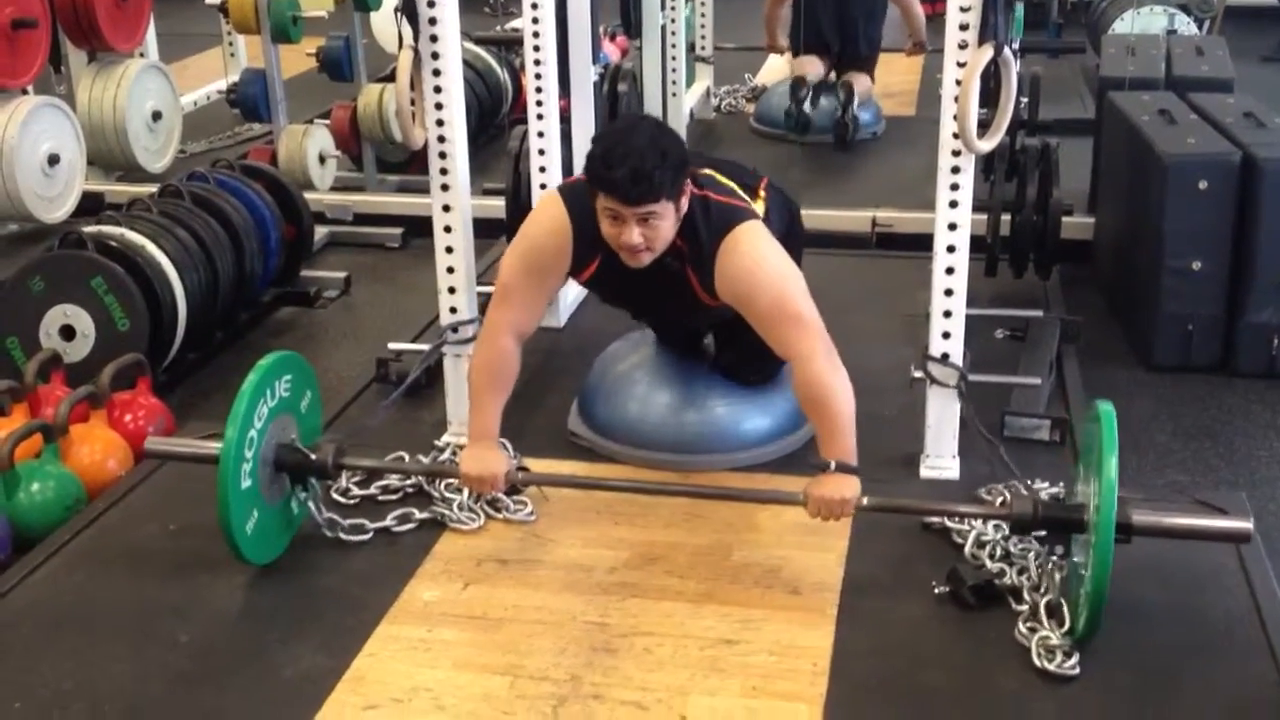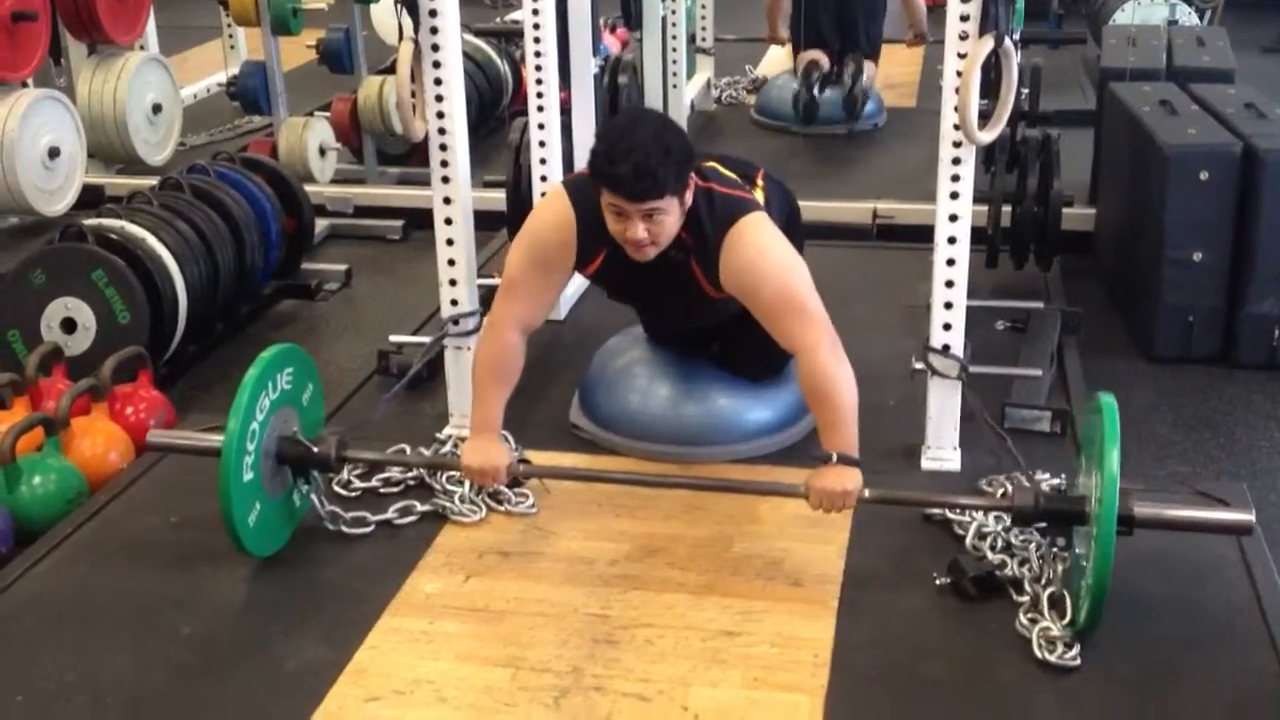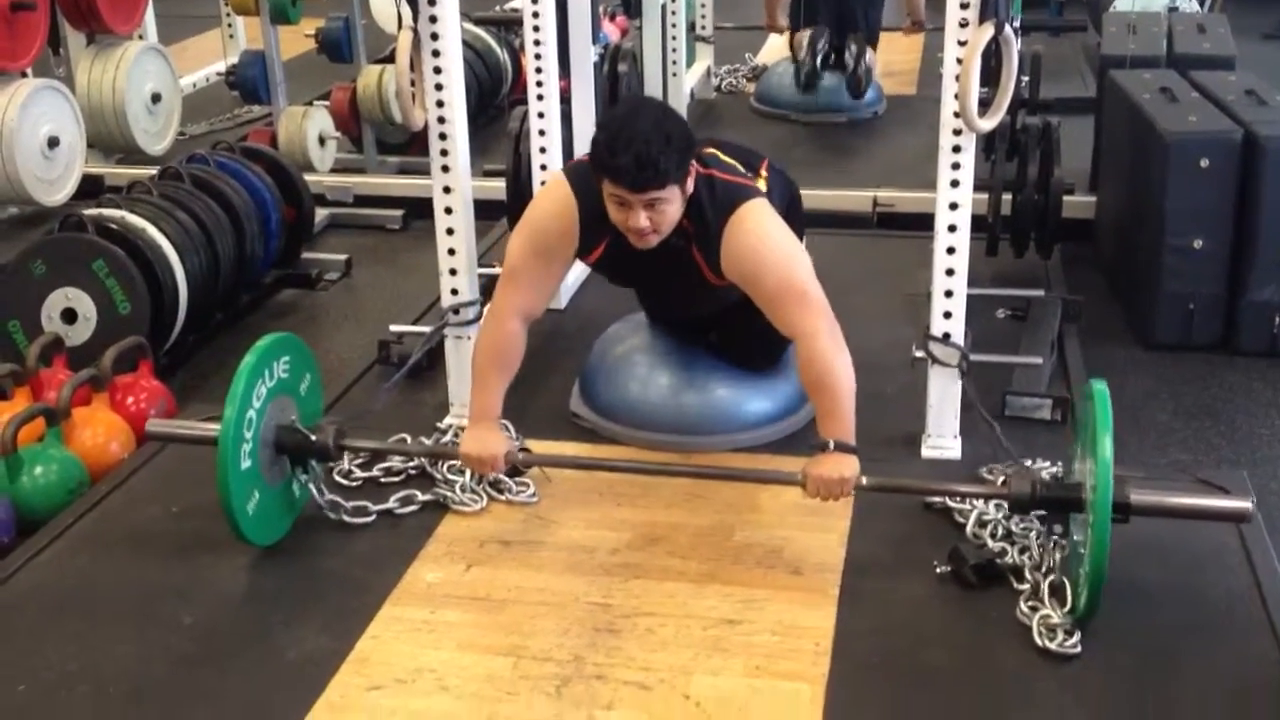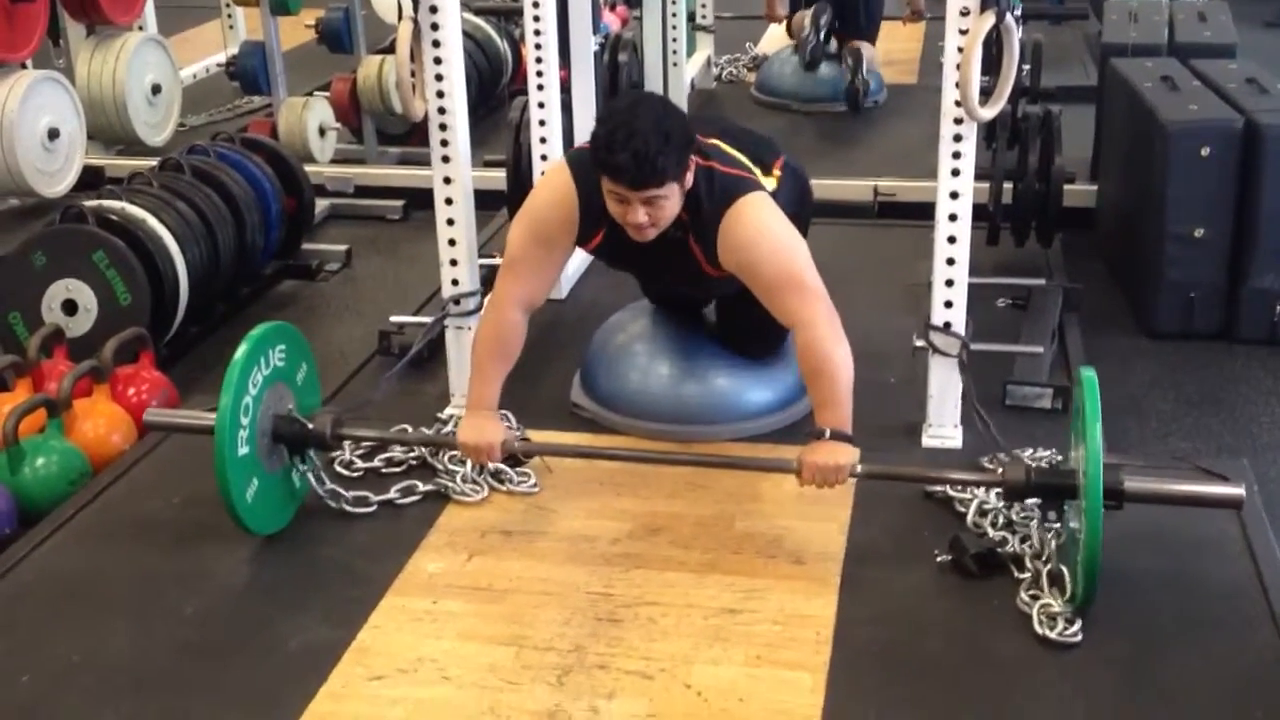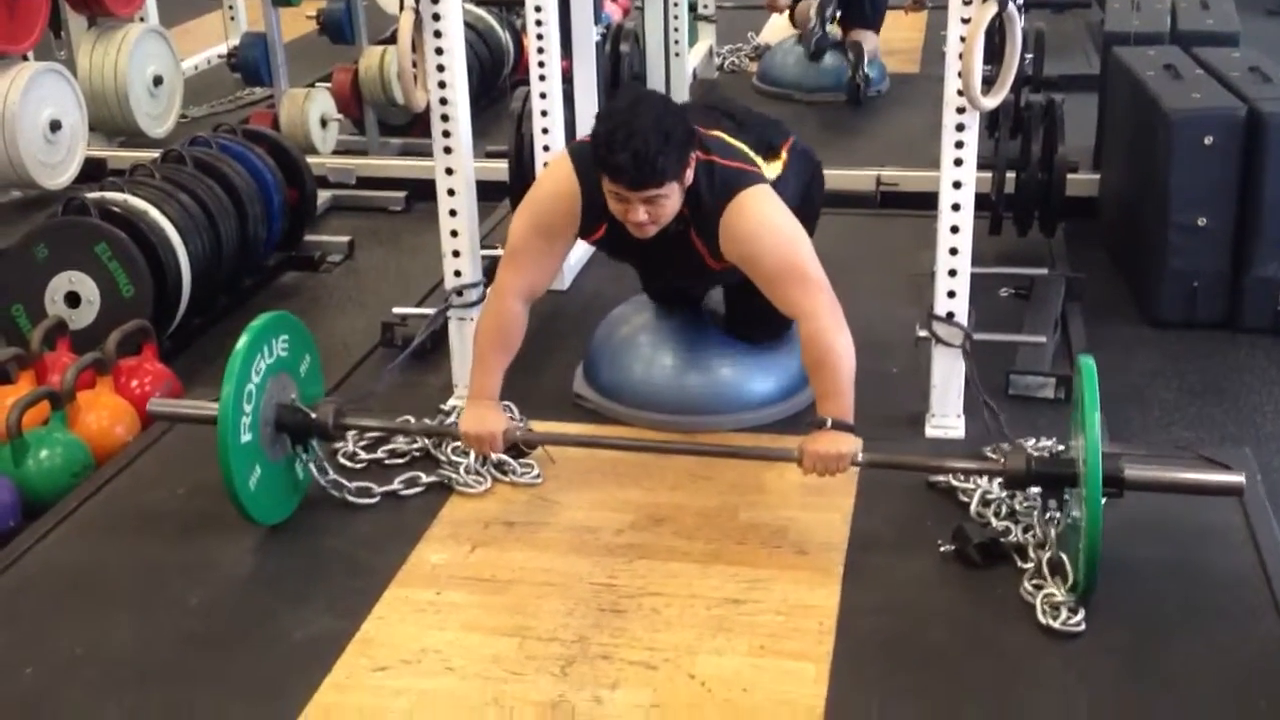
dt=0.1s
person 1, frame 1
left shoulder: (739, 244)
right shoulder: (561, 220)
left elbow: (811, 351)
right elbow: (503, 330)
left wrist: (838, 468)
right wrist: (483, 441)
left knee: (749, 371)
person 1, frame 2
left shoulder: (744, 237)
right shoulder: (565, 214)
left elbow: (816, 343)
right elbow: (509, 324)
left wrist: (840, 460)
right wrist: (485, 434)
left knee: (753, 367)
right knee: (674, 341)
person 1, frame 3
left shoulder: (744, 221)
right shoulder: (566, 201)
left elbow: (816, 331)
right elbow: (511, 312)
left wrist: (838, 447)
right wrist: (483, 422)
left knee: (753, 356)
person 1, frame 4
left shoulder: (743, 215)
right shoulder: (567, 189)
left elbow: (814, 319)
right elbow: (512, 302)
left wrist: (834, 435)
right wrist: (480, 410)
left knee: (753, 343)
person 1, frame 5
left shoulder: (745, 204)
right shoulder: (570, 181)
left elbow: (818, 310)
right elbow: (513, 292)
left wrist: (835, 426)
right wrist: (482, 400)
left knee: (757, 330)
right knee: (672, 298)
